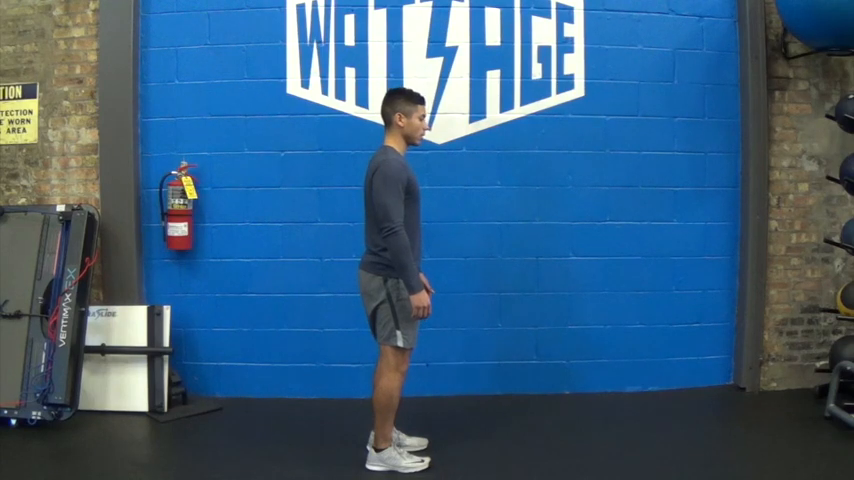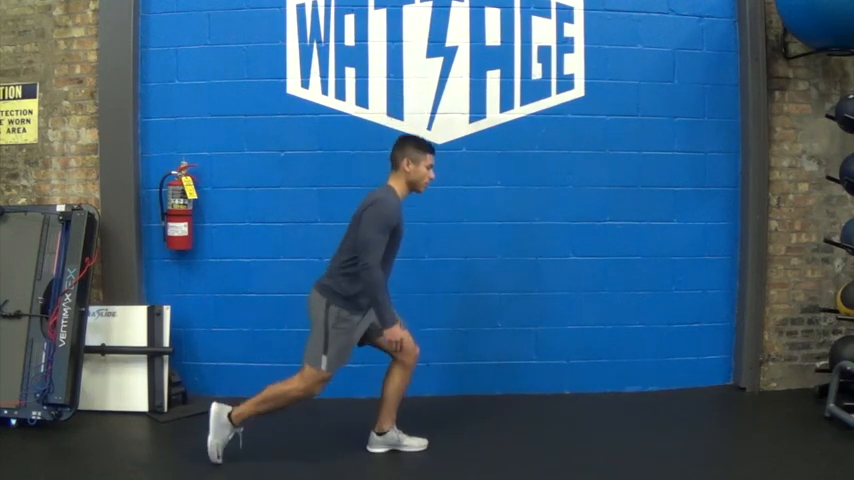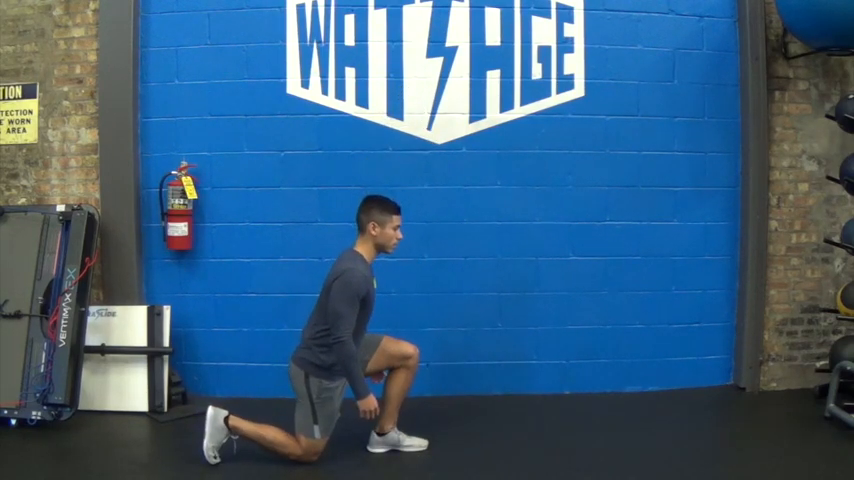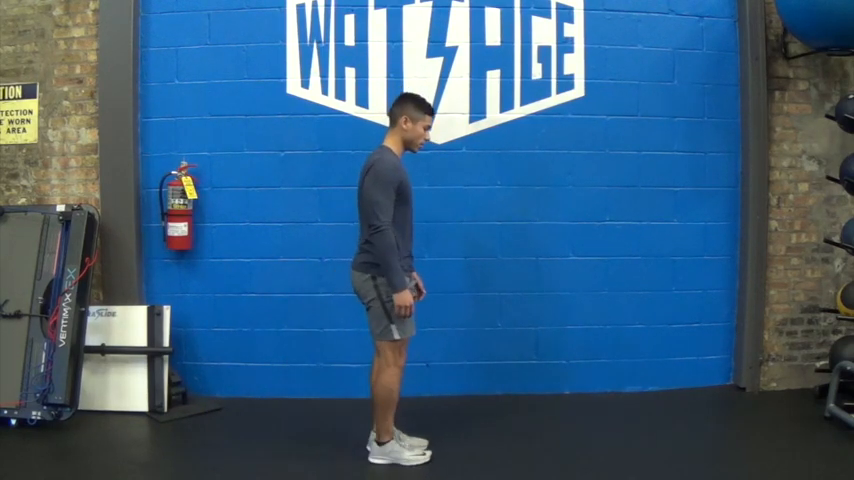
dt=1s
person 1, frame 1
left shoulder: (391, 162)
right shoulder: (390, 166)
right elbow: (393, 232)
left wrist: (415, 275)
right wrist: (414, 287)
left hip: (389, 275)
right hip: (388, 279)
left knee: (391, 358)
right knee: (396, 363)
left ankle: (384, 434)
right ankle: (382, 451)
person 1, frame 2
left shoulder: (389, 202)
right shoulder: (385, 205)
right elbow: (369, 266)
left wrist: (386, 315)
right wrist: (388, 322)
left hip: (360, 299)
right hip: (340, 303)
left knee: (407, 354)
right knee: (310, 383)
left ankle: (384, 433)
right ankle: (229, 417)
person 1, frame 3
left shoulder: (358, 263)
right shoulder: (353, 275)
right elbow: (340, 340)
left wrist: (367, 365)
right wrist: (362, 393)
left hip: (334, 354)
right hip: (320, 366)
left knee: (409, 355)
right knee: (307, 452)
left ankle: (385, 433)
right ankle: (227, 422)
person 1, frame 4
left shoulder: (390, 163)
right shoulder: (384, 166)
right elbow: (380, 231)
left wrist: (408, 273)
right wrist: (398, 286)
left hip: (387, 273)
right hip: (380, 277)
left knee: (389, 356)
right knee: (392, 359)
left ankle: (386, 433)
right ankle: (383, 444)
